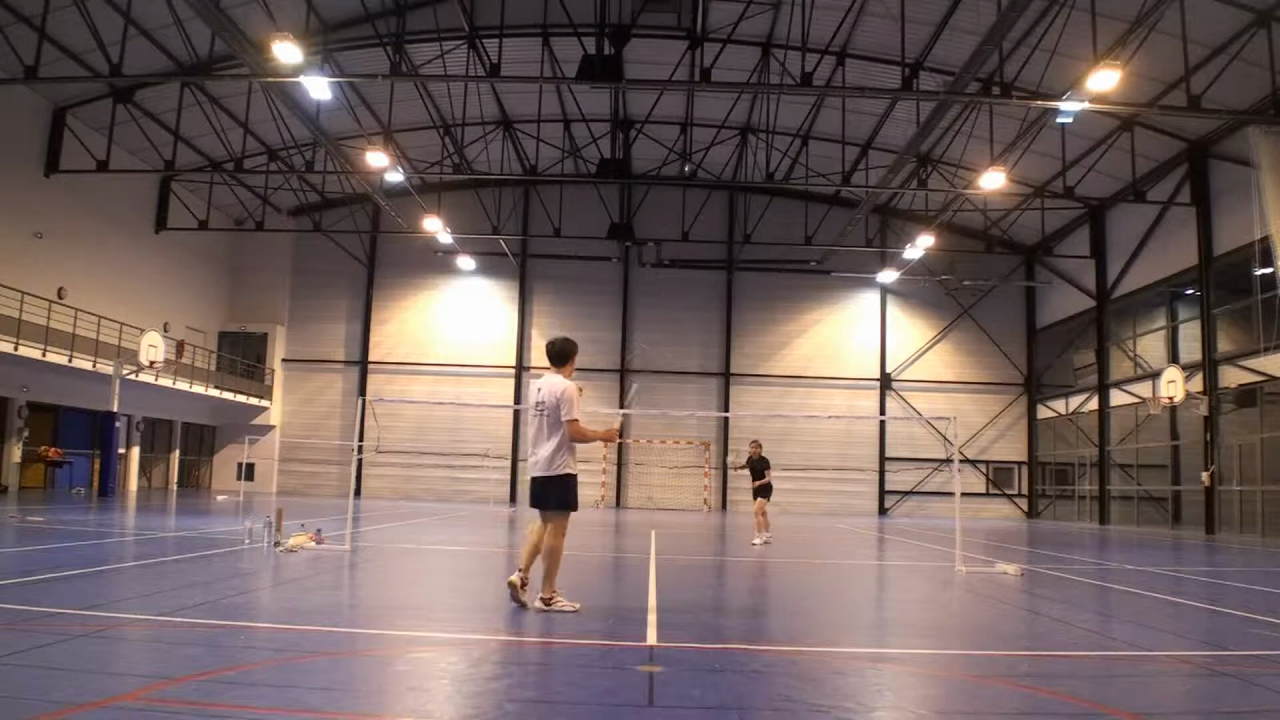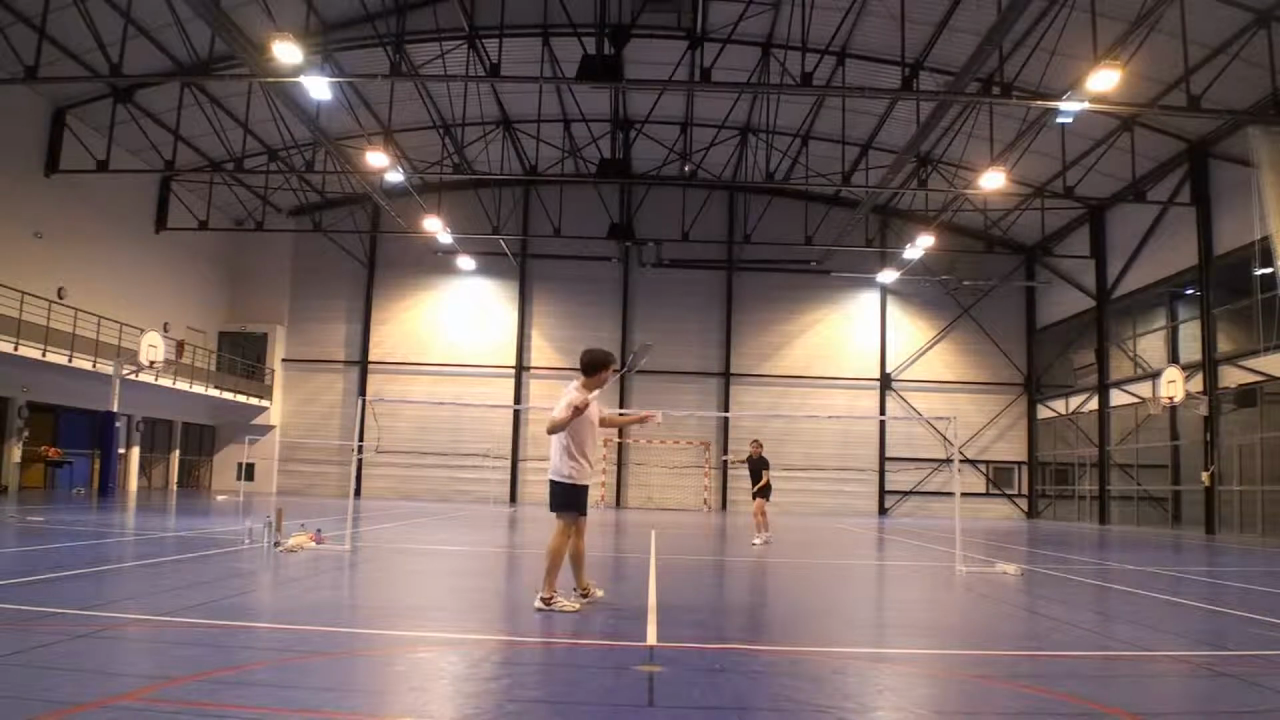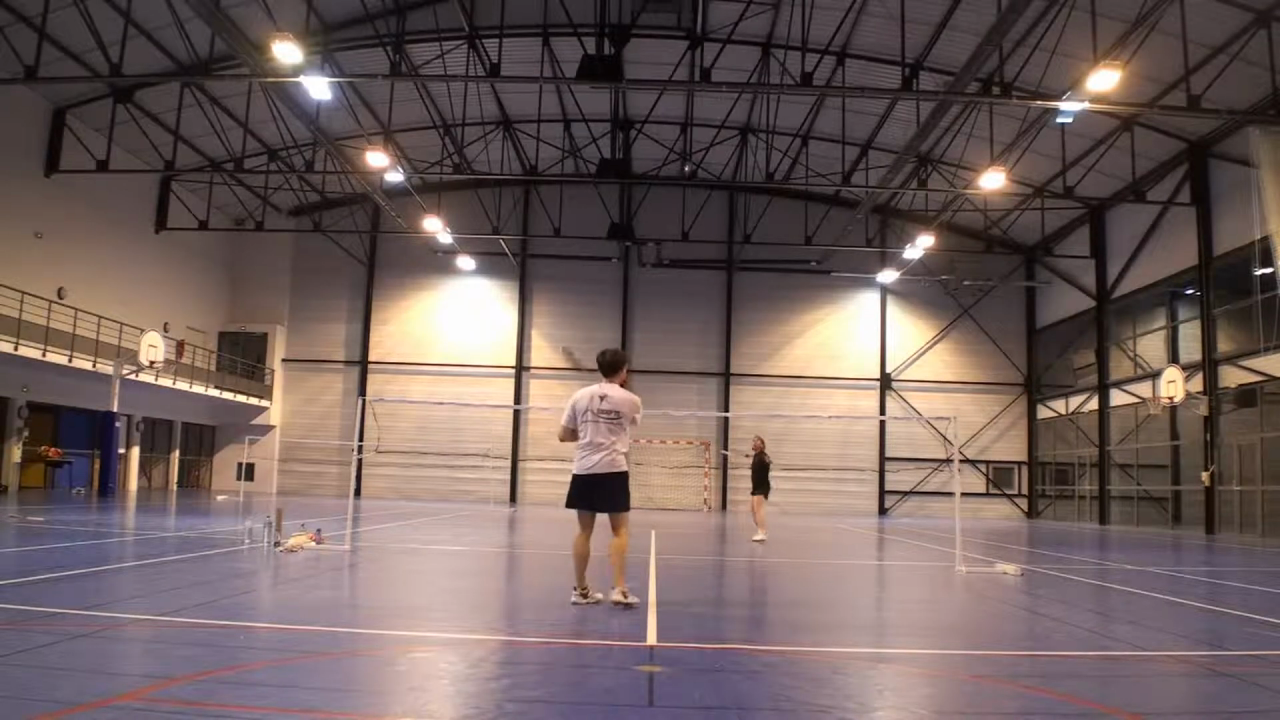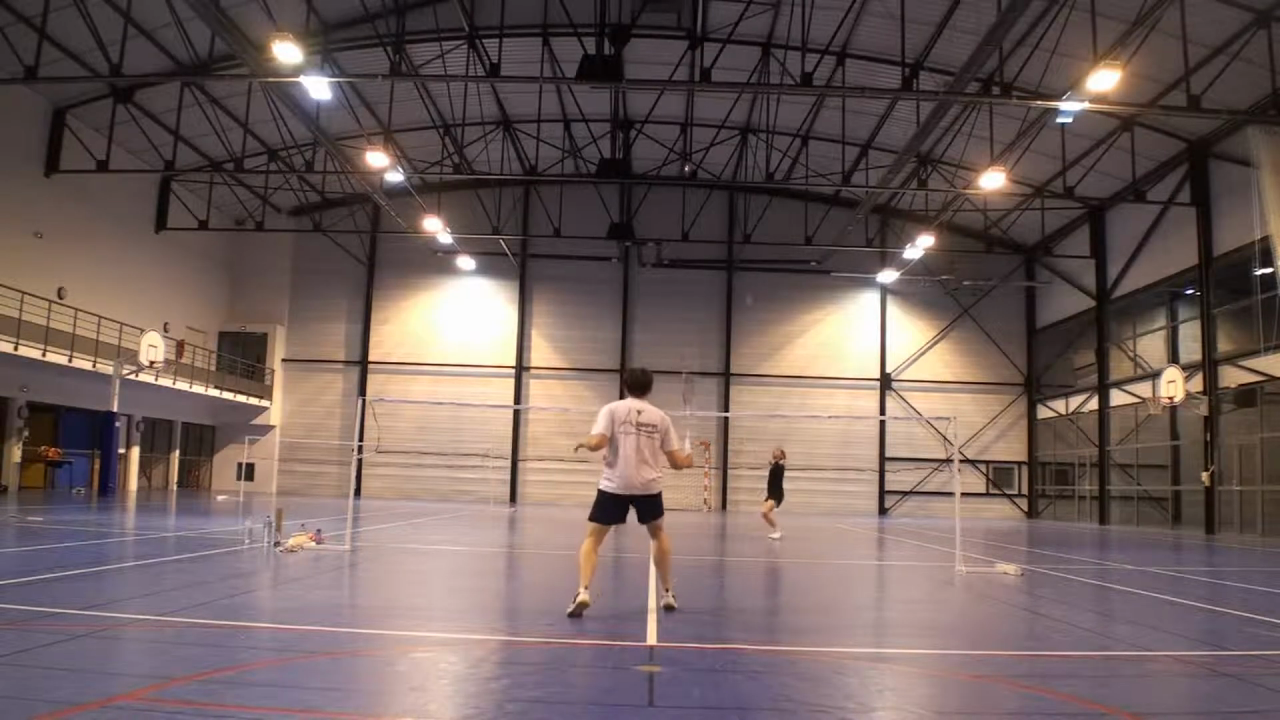
dt=1s
person 1, frame 1
left shoulder: (539, 386)
right shoulder: (567, 388)
right elbow: (574, 433)
right wrist: (601, 435)
left hip: (539, 467)
right hip: (559, 469)
left knee: (543, 524)
right knee: (557, 530)
left ankle: (521, 575)
right ankle: (547, 595)
person 1, frame 2
left shoulder: (588, 395)
right shoulder: (573, 397)
left elbow: (602, 420)
right elbow: (551, 427)
left wrist: (635, 419)
right wrist: (572, 415)
left hip: (577, 475)
right hip: (568, 475)
left knee: (578, 530)
right knee: (564, 530)
left ankle: (582, 589)
right ankle: (546, 595)
person 1, frame 3
left shoulder: (580, 396)
right shoulder: (629, 400)
left elbow: (564, 436)
left hip: (583, 470)
right hip: (613, 471)
left knee: (584, 530)
right knee: (620, 531)
left ankle: (581, 589)
right ankle: (619, 589)
person 1, frame 4
left shoulder: (612, 410)
right shoulder: (661, 418)
left elbow: (597, 443)
right elbow: (675, 461)
left wrist: (584, 444)
right wrist: (687, 461)
left hip: (614, 486)
right hip: (649, 487)
left knee: (592, 540)
right knee: (659, 535)
left ankle: (583, 591)
right ankle: (668, 594)
